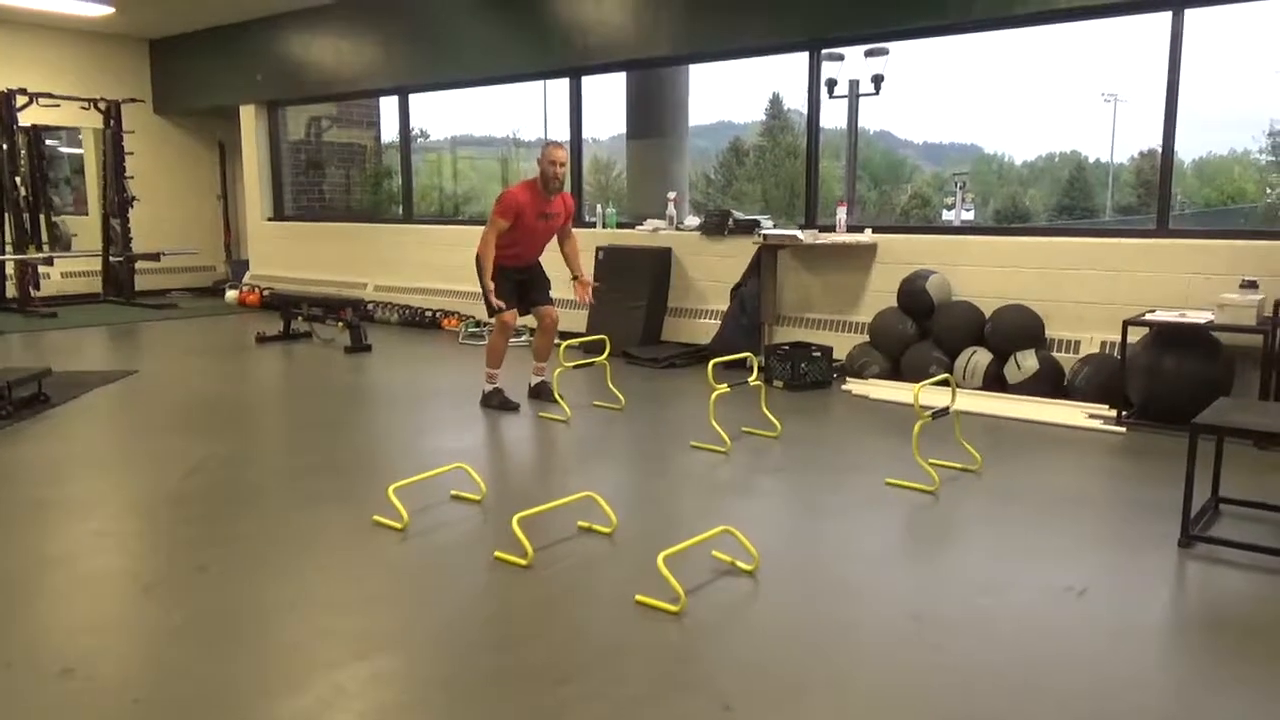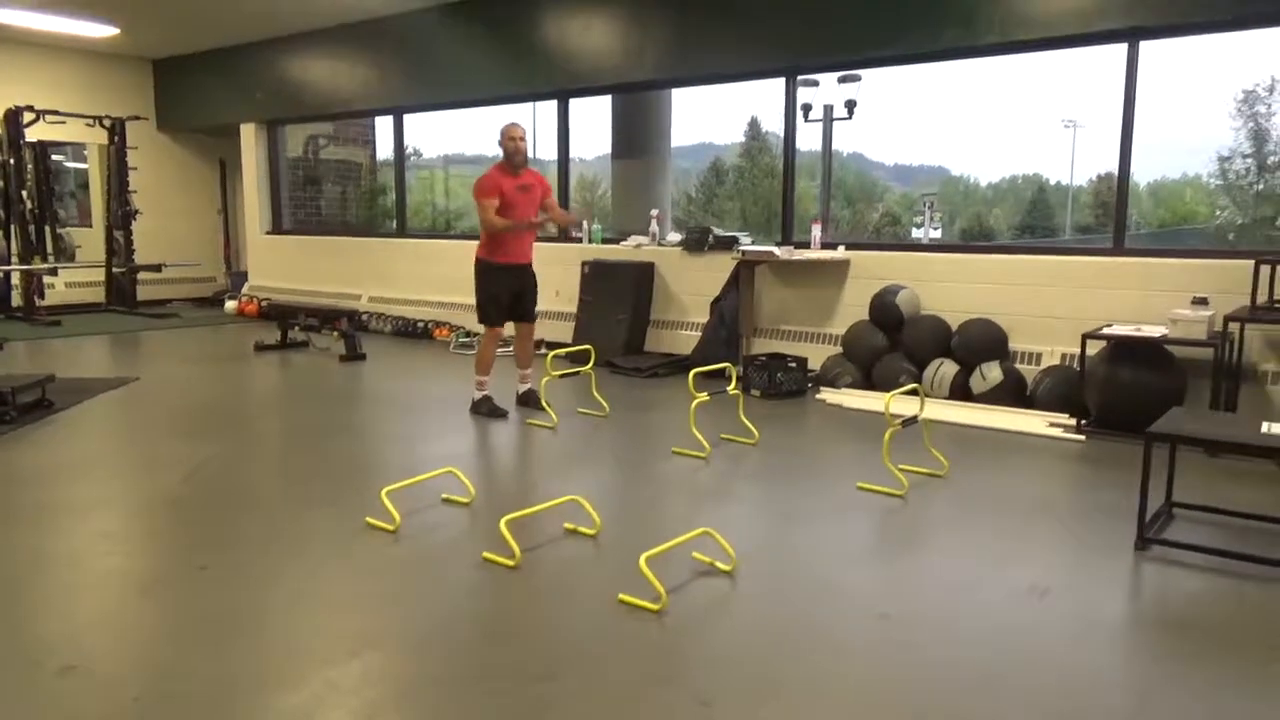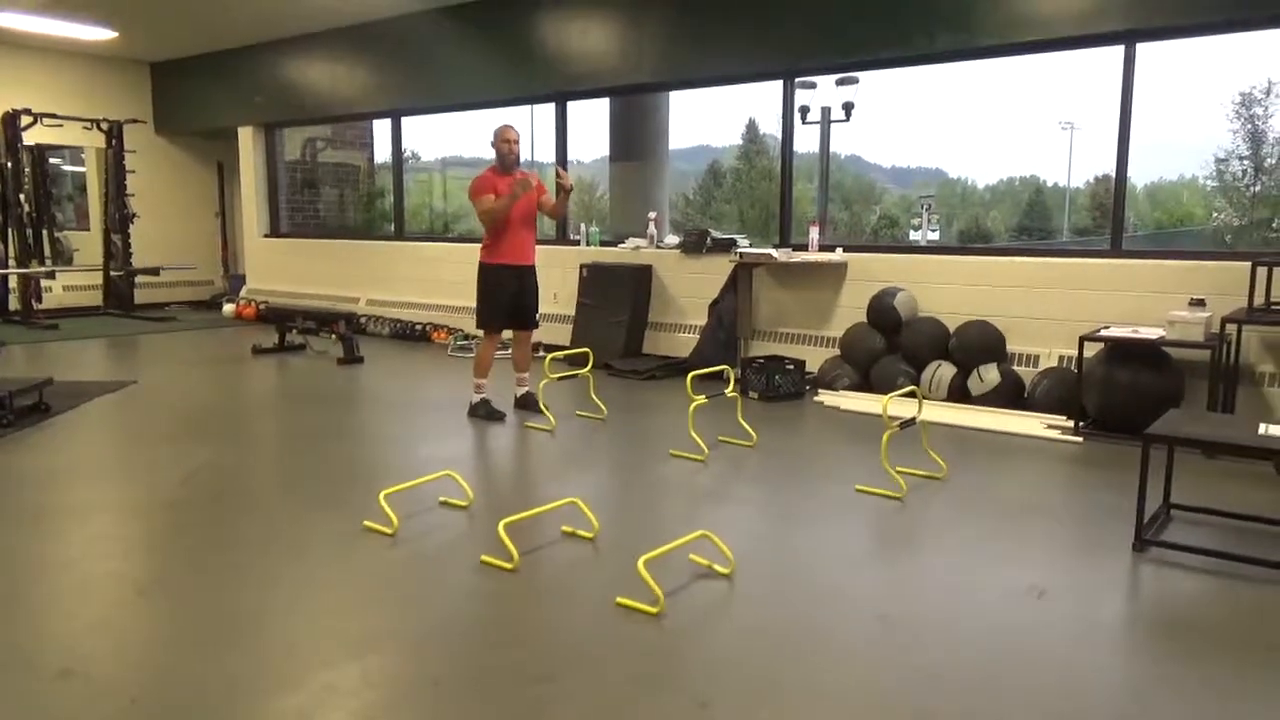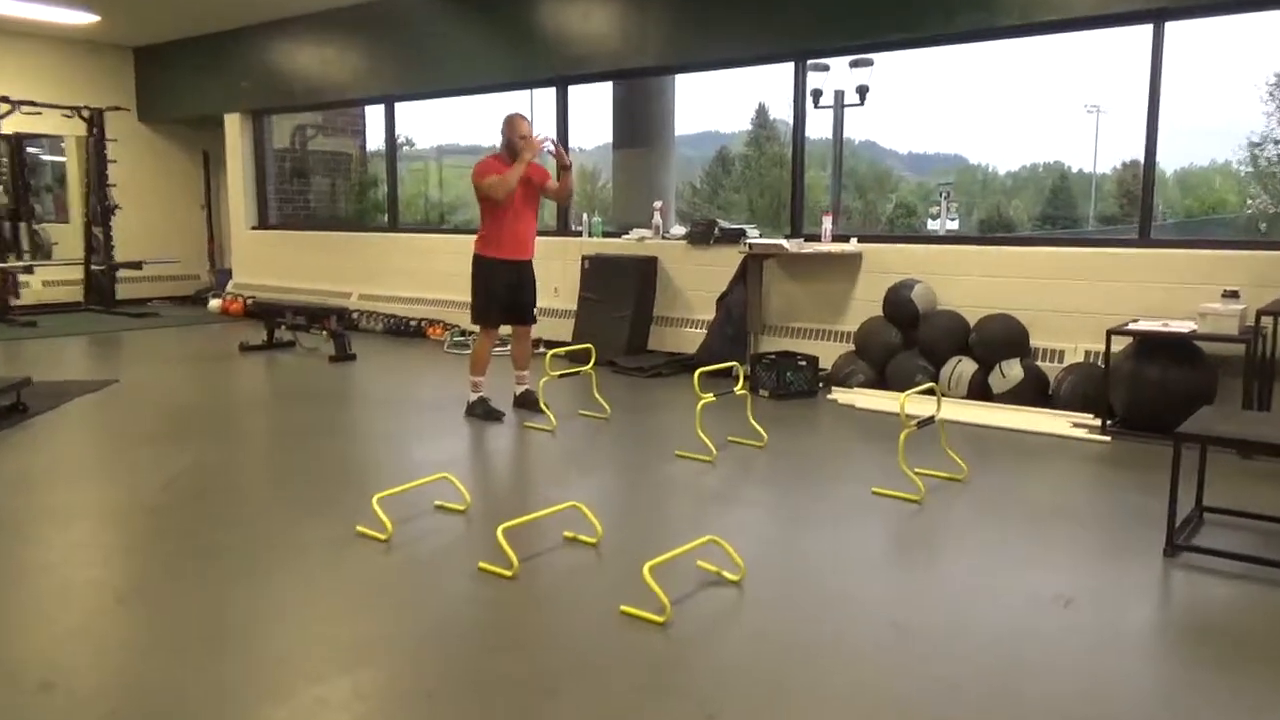
dt=0.5s
person 1, frame 1
left shoulder: (566, 202)
right shoulder: (515, 197)
left elbow: (567, 238)
right elbow: (489, 237)
left wrist: (578, 276)
right wrist: (487, 281)
left hip: (529, 265)
right hip: (499, 264)
left knee: (550, 318)
right knee: (507, 321)
left ankle: (538, 382)
right ankle: (490, 389)
person 1, frame 2
left shoulder: (537, 179)
right shoulder: (490, 180)
left elbow: (554, 212)
right elbow: (488, 223)
left wrist: (570, 220)
right wrist: (522, 224)
left hip: (523, 265)
right hip: (493, 265)
left knee: (527, 328)
right knee: (494, 330)
left ankle: (524, 389)
right ankle: (480, 396)
person 1, frame 3
left shoulder: (532, 180)
right shoulder: (484, 181)
left elbow: (556, 214)
right elbow: (487, 218)
left wrist: (565, 192)
right wrist: (515, 194)
left hip: (526, 268)
right hip: (496, 268)
left knee: (525, 333)
right knee: (492, 334)
left ankle: (522, 392)
right ankle: (478, 399)
person 1, frame 4
left shoulder: (536, 170)
right shoulder: (487, 167)
left elbow: (561, 192)
right elbow: (498, 191)
left wrist: (565, 167)
right wrist: (522, 161)
left hip: (522, 262)
right hip: (492, 260)
left knee: (523, 327)
right knee: (489, 330)
left ankle: (523, 391)
right ankle: (476, 398)
